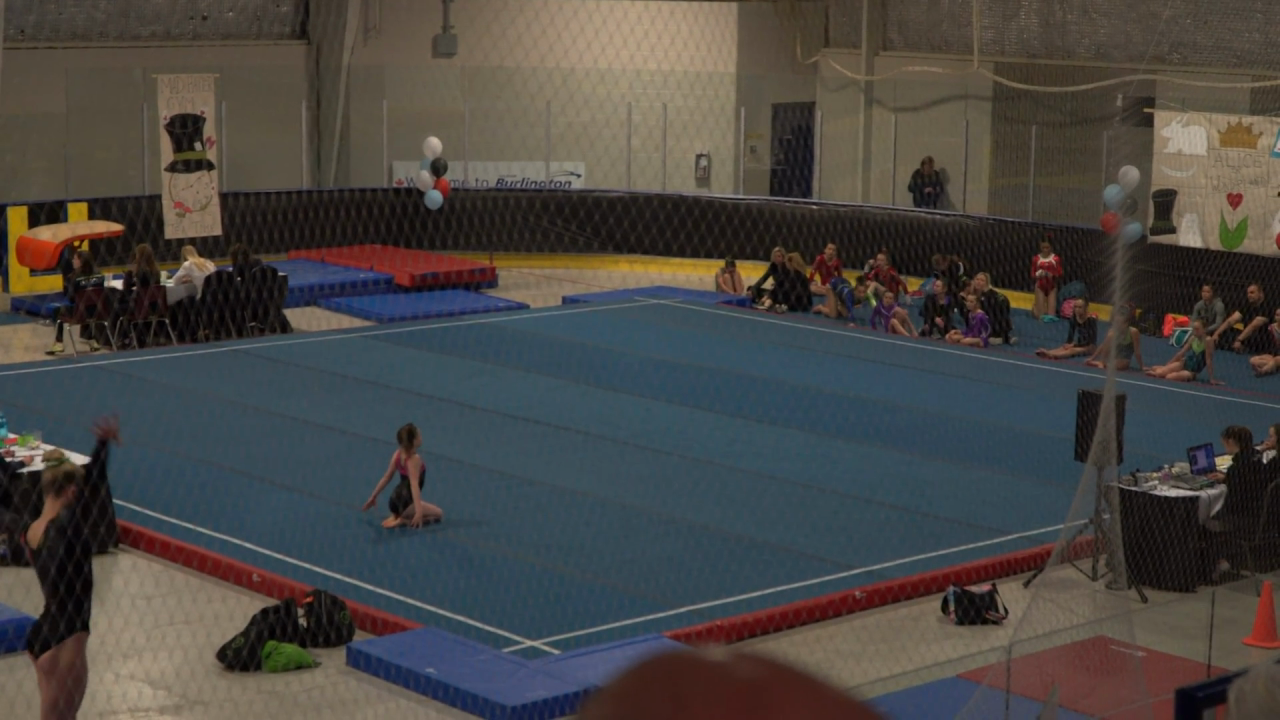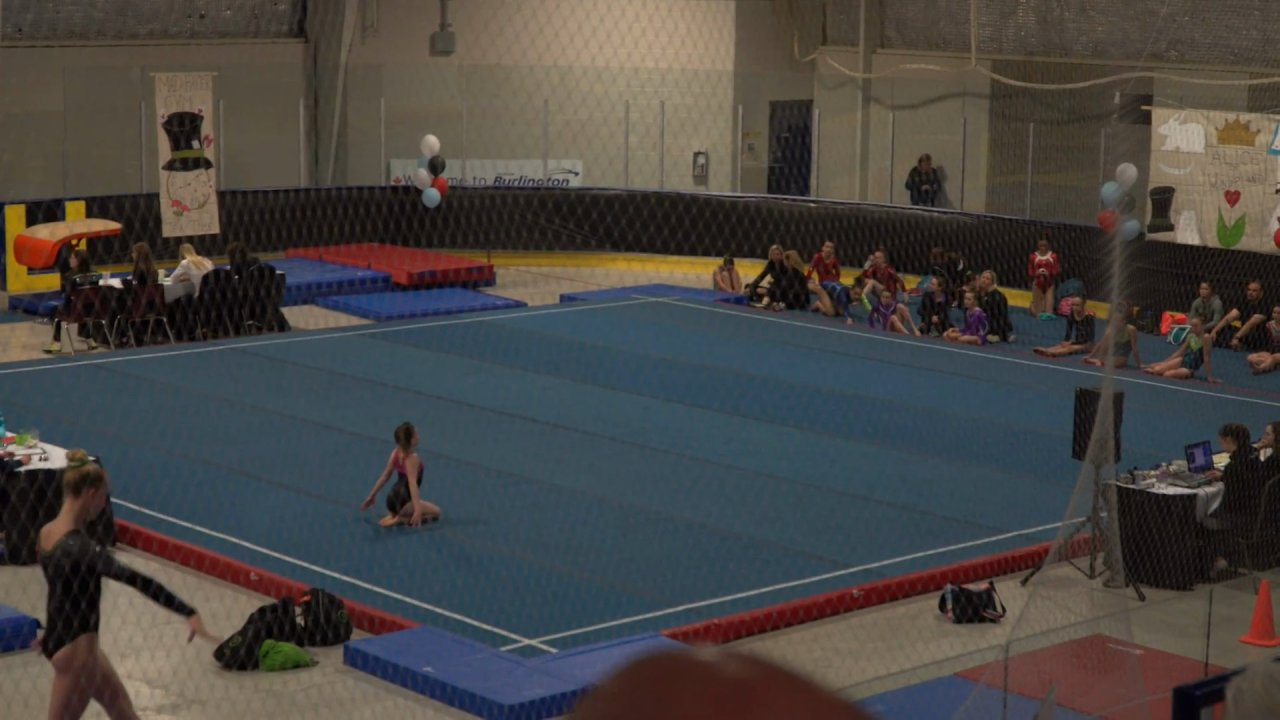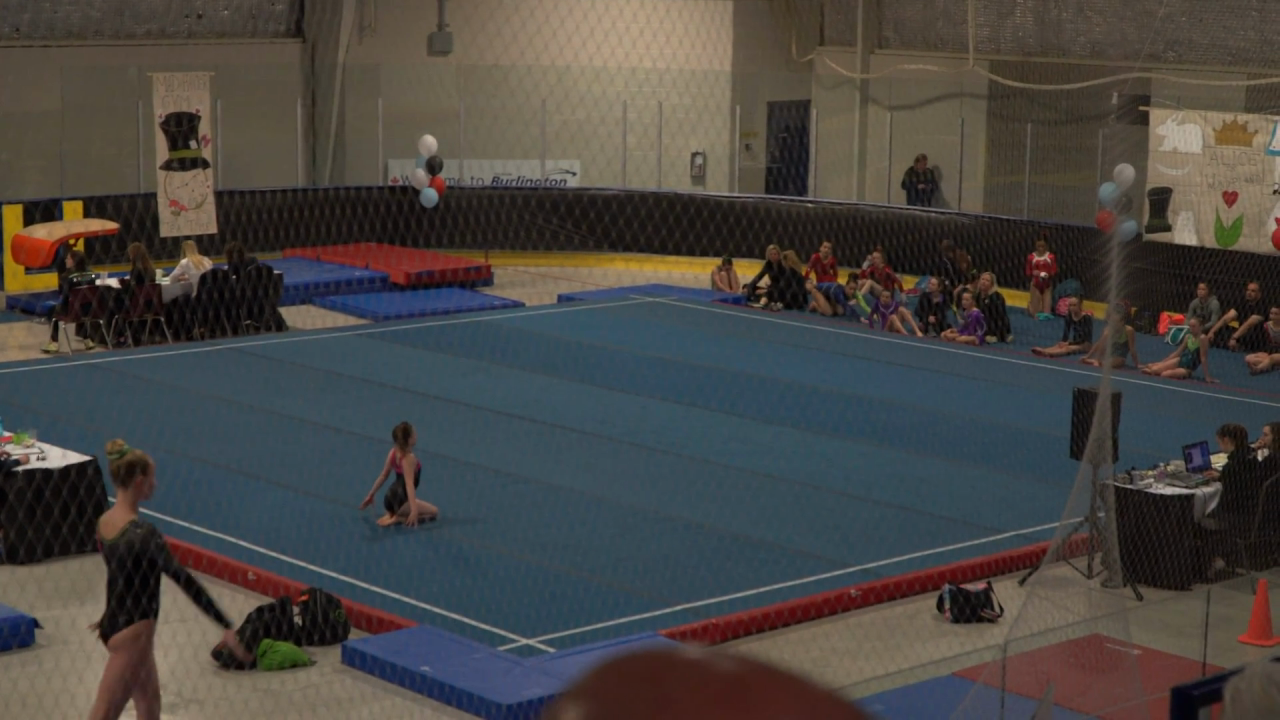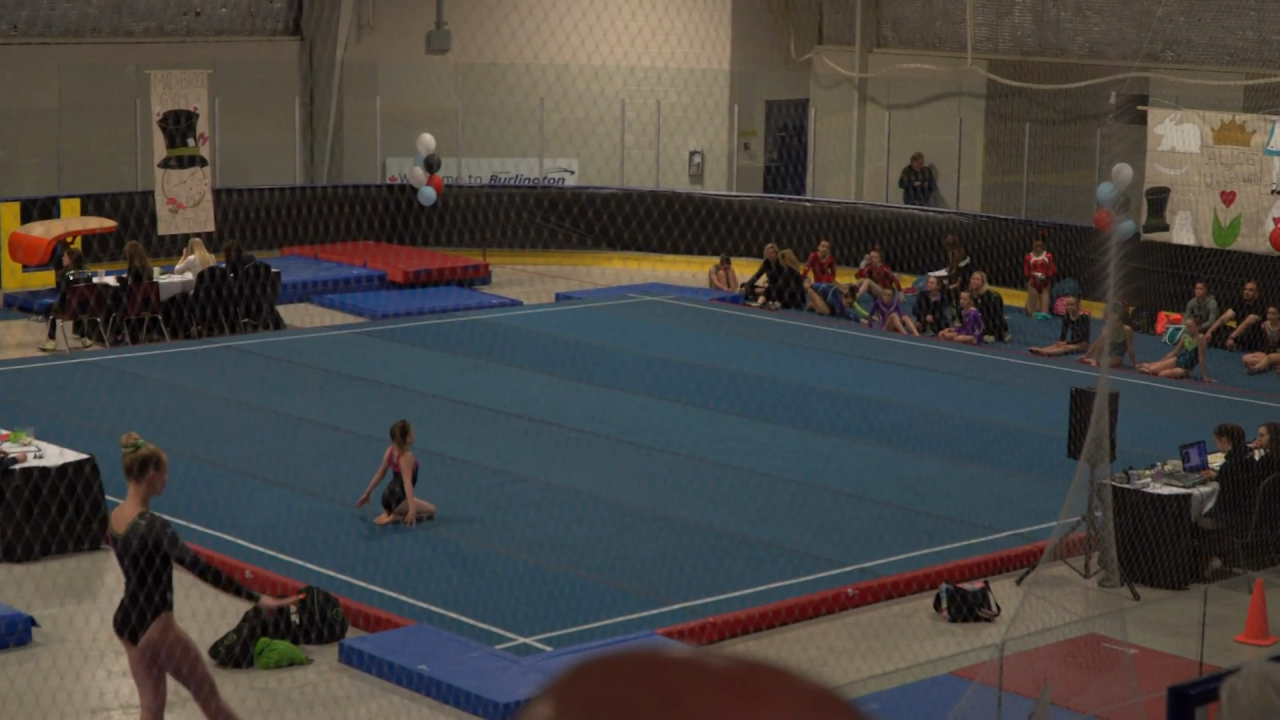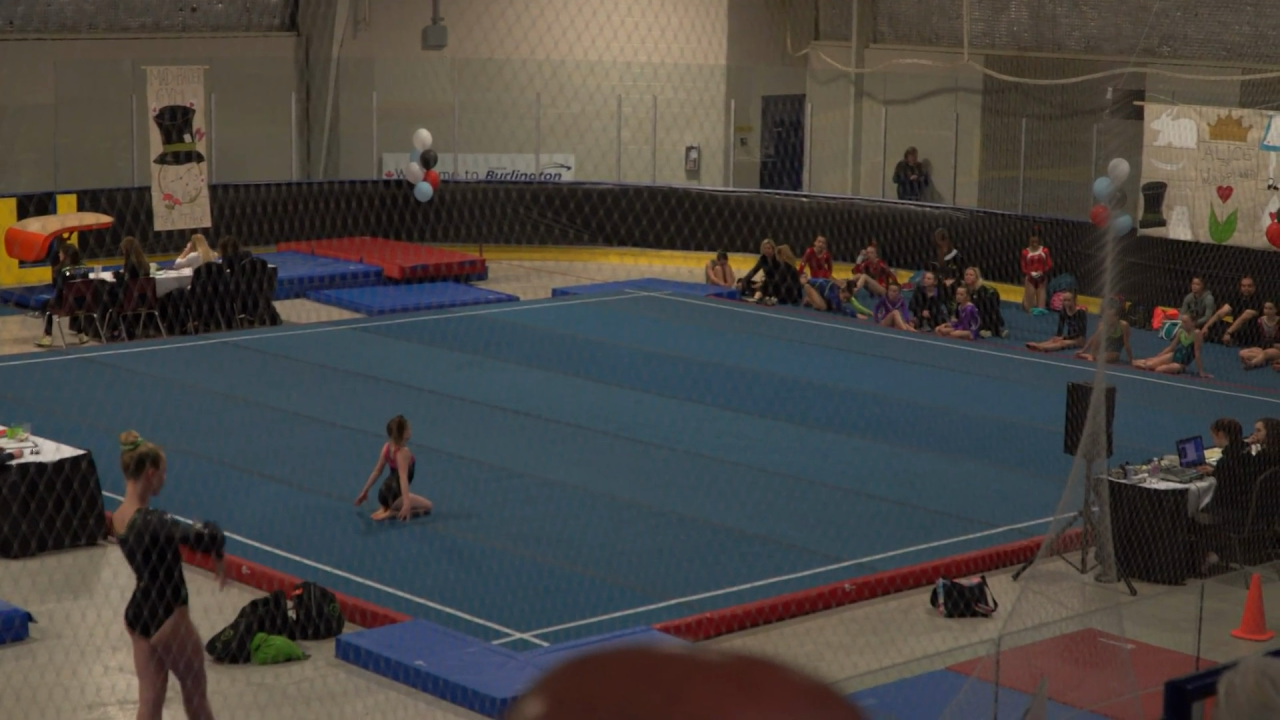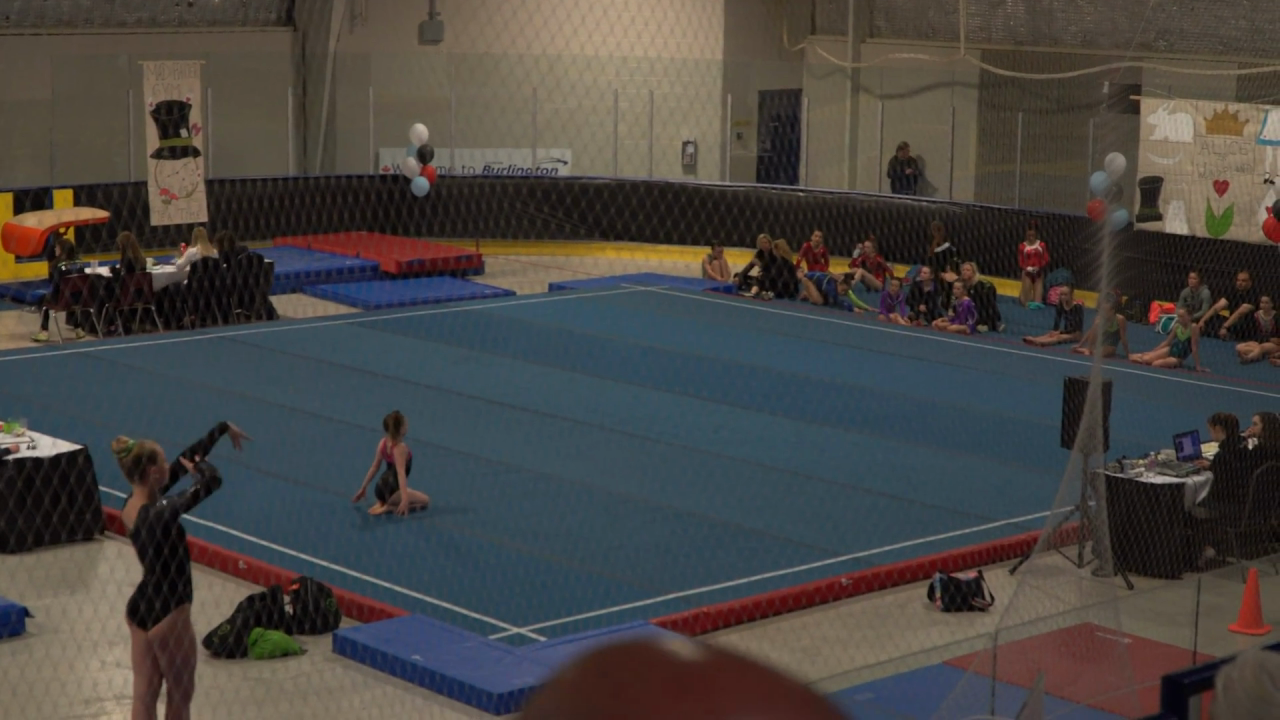
dt=0.4s
person 1, frame 1
left shoulder: (32, 531)
right shoulder: (63, 527)
right elbow: (89, 482)
right wrist: (103, 442)
left hip: (45, 638)
right hip: (66, 646)
person 1, frame 2
left shoulder: (48, 533)
right shoulder: (78, 545)
right elbow: (134, 579)
right wrist: (189, 613)
left hip: (62, 636)
right hip: (75, 646)
person 1, frame 3
left shoulder: (107, 521)
right shoulder: (142, 533)
right elbow: (184, 579)
right wrist: (225, 626)
left hip: (117, 623)
right hip: (133, 632)
person 1, frame 4
left shoulder: (116, 516)
right shoulder: (150, 525)
right elbow: (200, 567)
right wrist: (257, 598)
left hip: (126, 620)
right hip: (153, 625)
right knee: (208, 695)
person 1, frame 5
left shoulder: (124, 514)
right shoulder: (153, 522)
left elbow: (180, 534)
right elbow: (209, 539)
right wrist: (218, 554)
left hip: (138, 614)
right hip: (168, 620)
right knee: (196, 694)
person 1, frame 6
left shoulder: (134, 504)
right shoulder: (159, 513)
left elbow: (184, 462)
right elbow: (211, 481)
left wrist: (223, 429)
right wrist: (201, 464)
left hip: (139, 609)
right hip: (166, 616)
